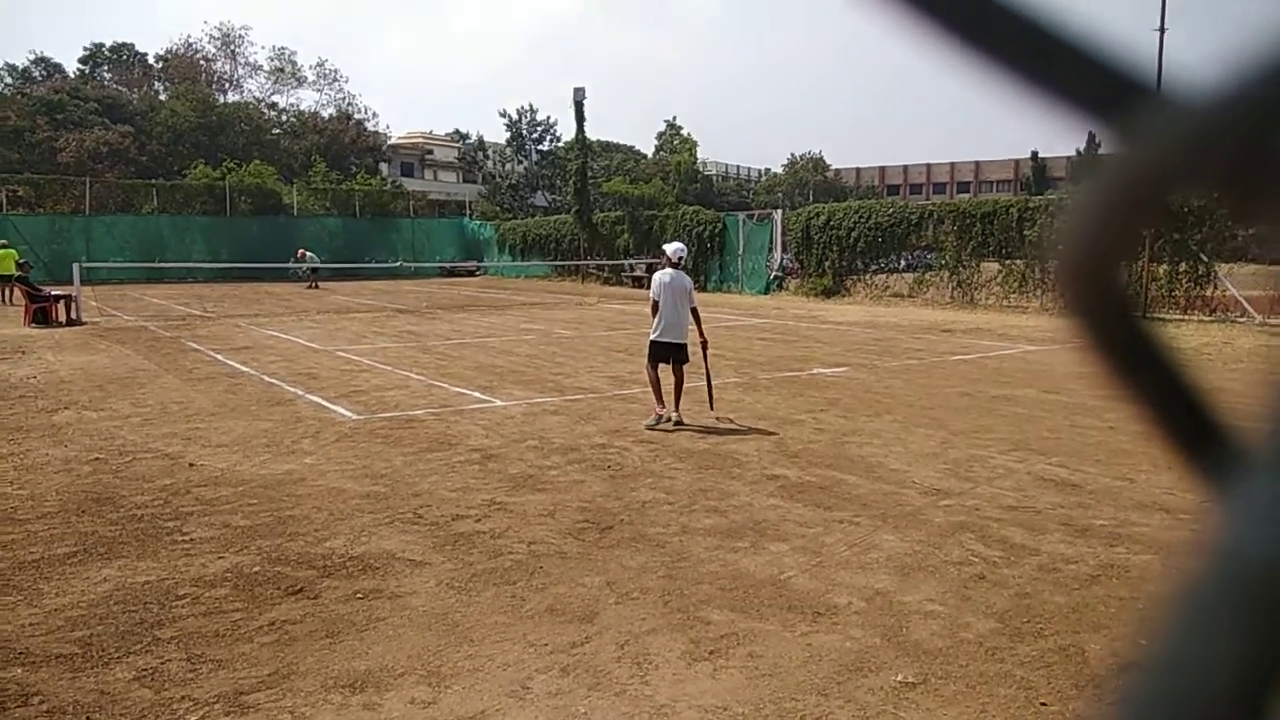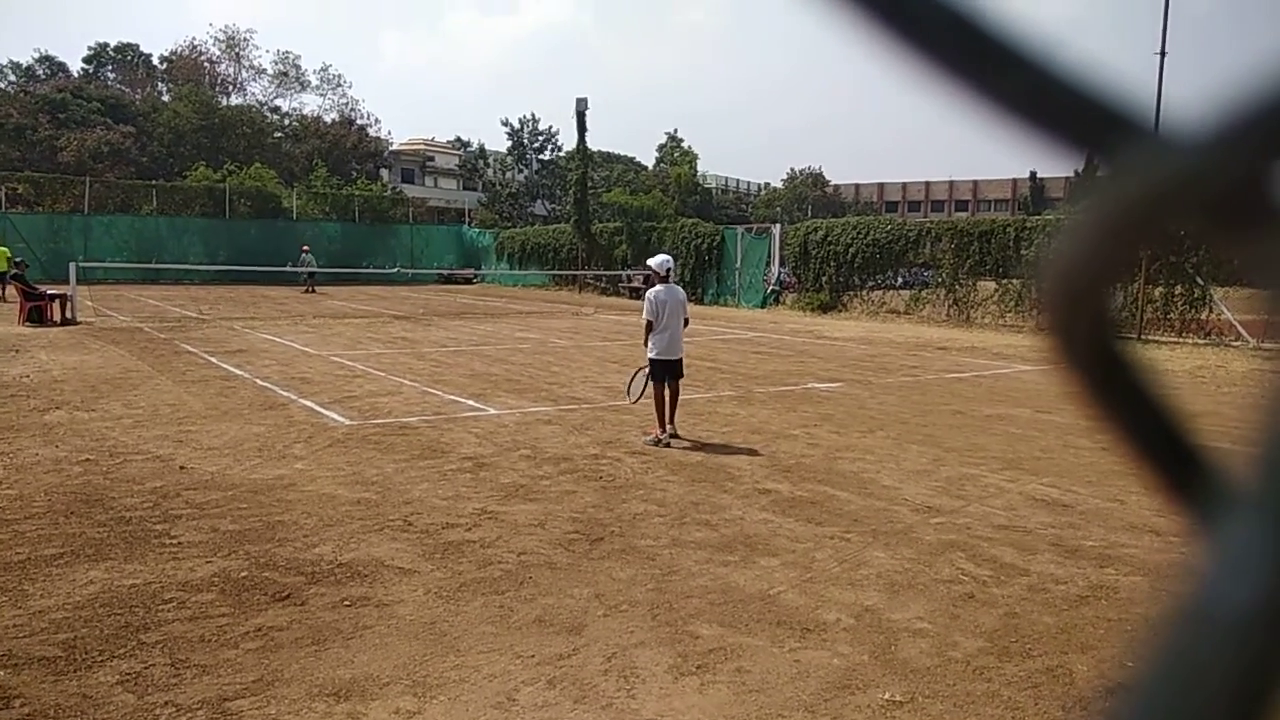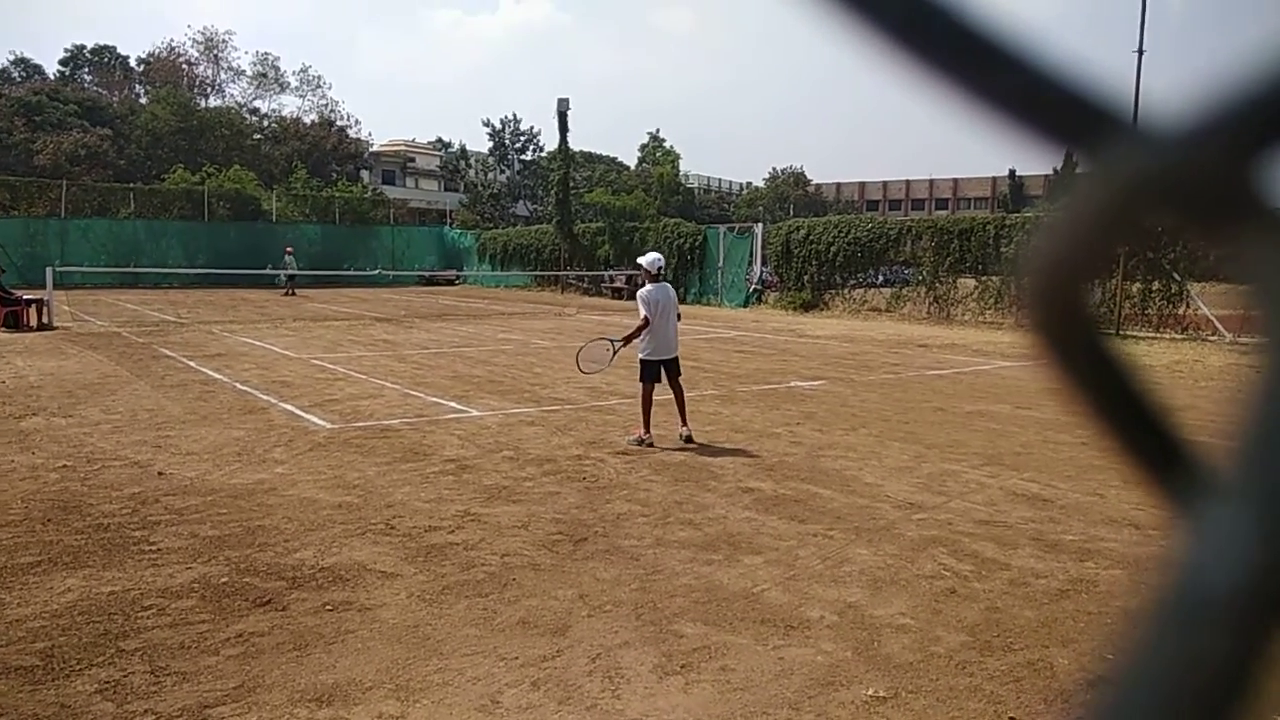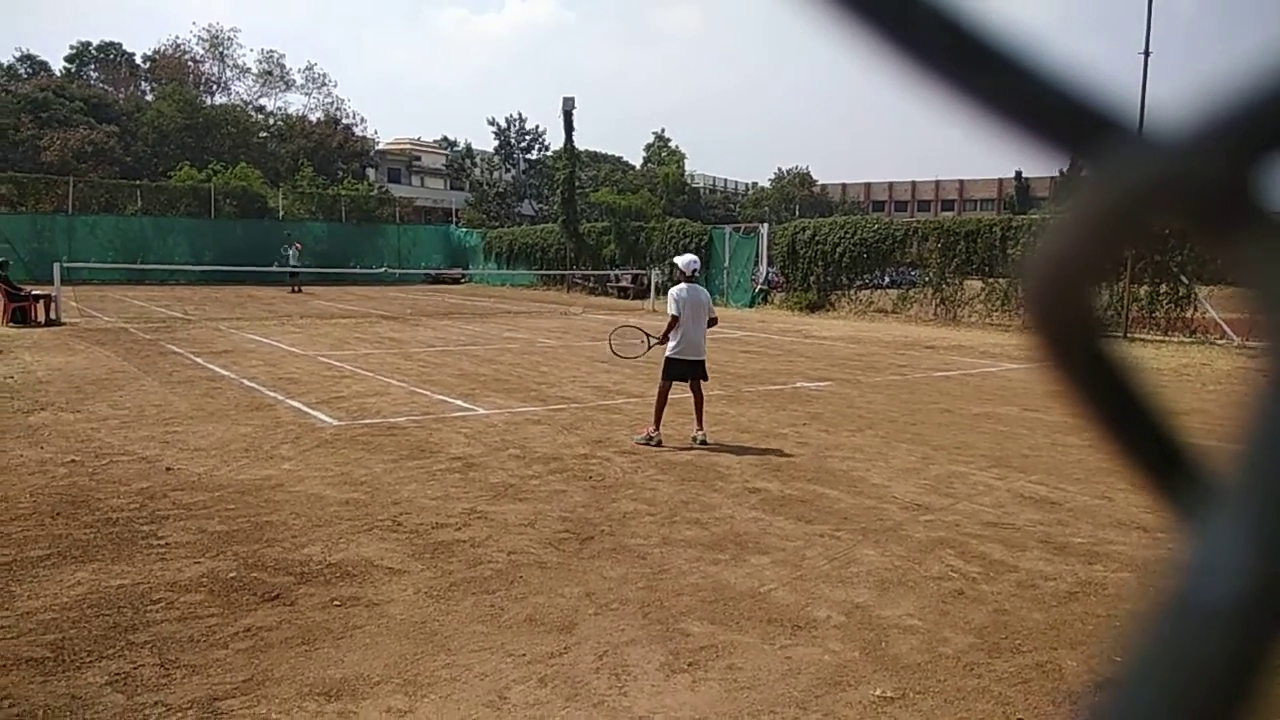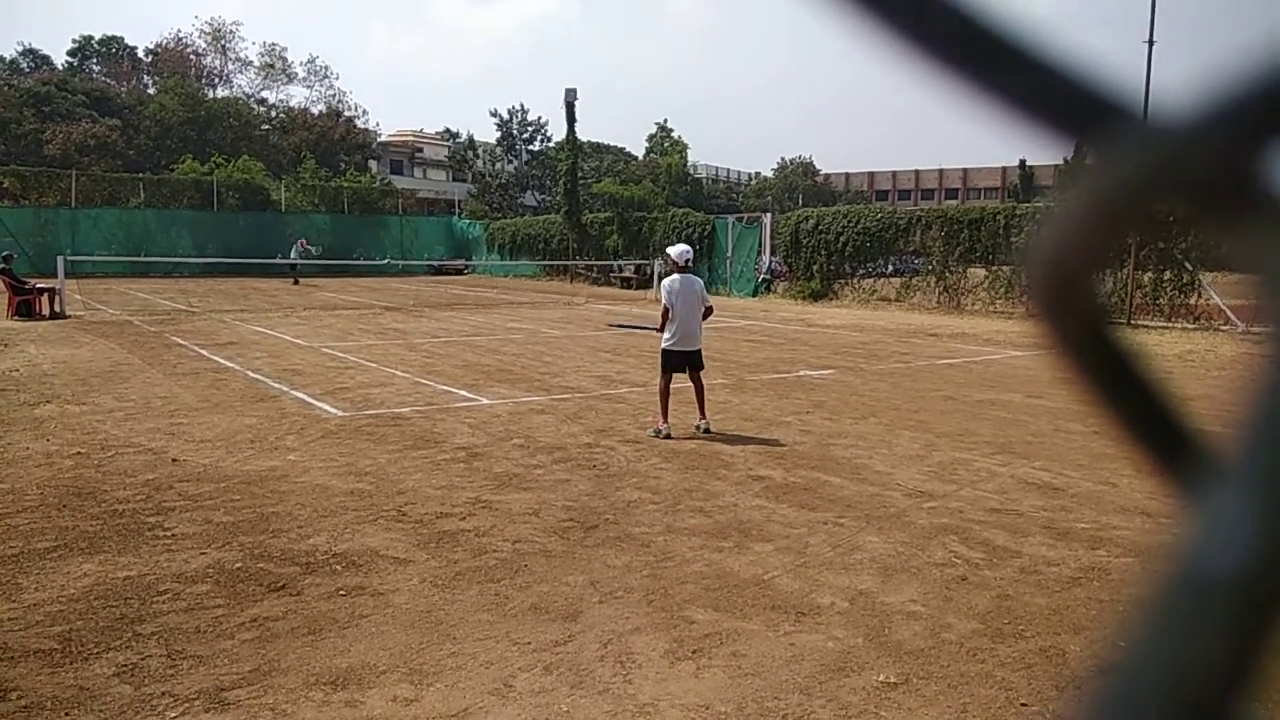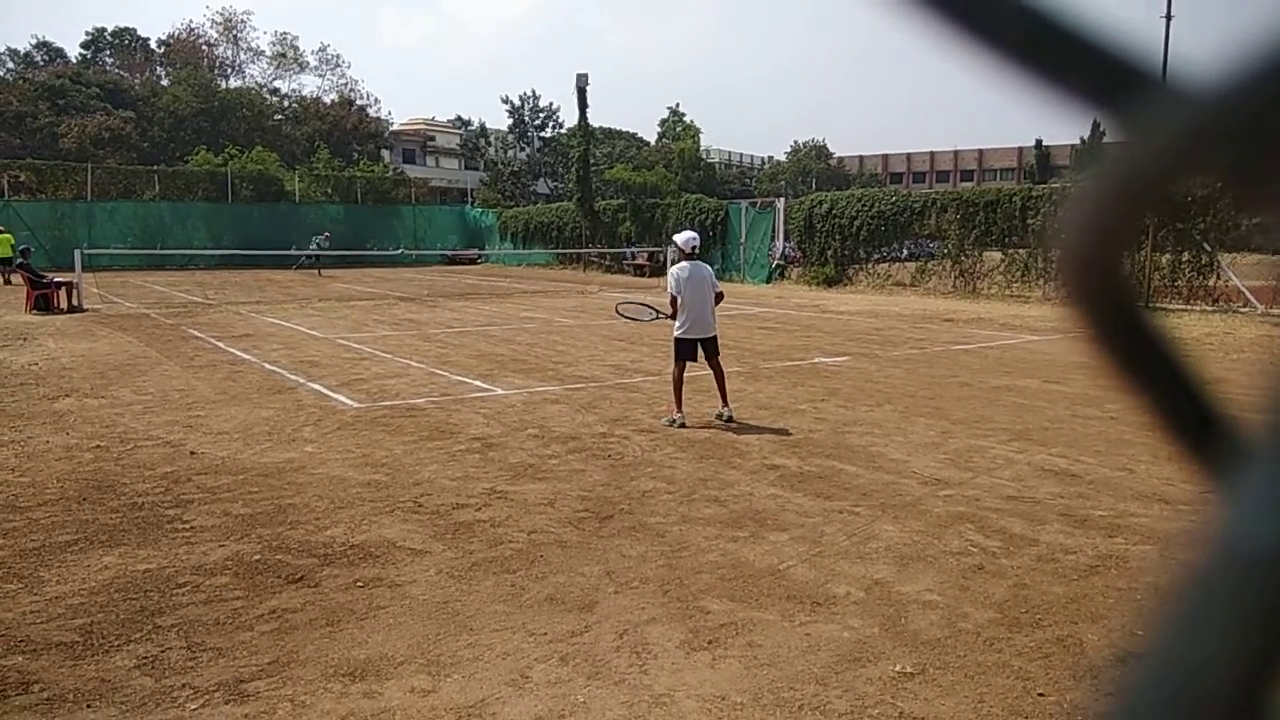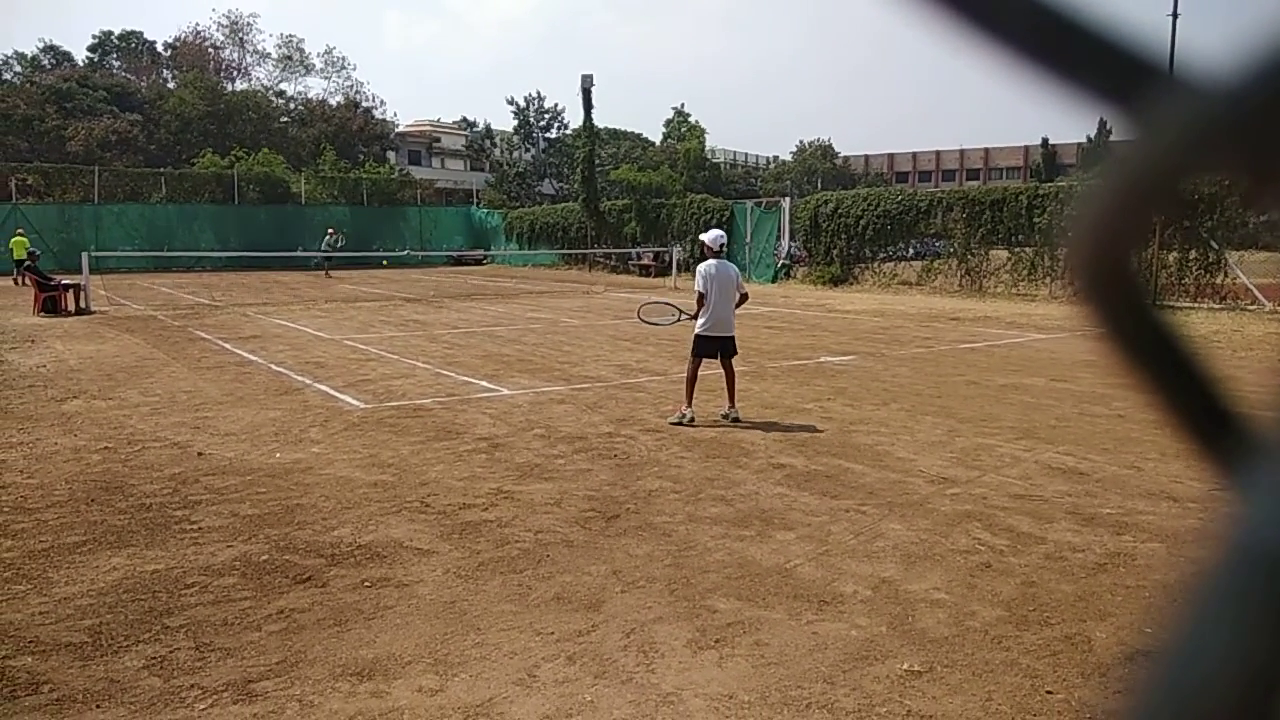
dt=0.5s
person 1, frame 1
left shoulder: (659, 276)
right shoulder: (687, 280)
left elbow: (654, 304)
right elbow: (694, 310)
left wrist: (655, 322)
right wrist: (701, 334)
left hip: (661, 332)
right hip: (680, 333)
left knee: (652, 367)
right knee: (678, 370)
left ankle: (660, 409)
right ankle: (676, 412)
person 1, frame 2
left shoulder: (652, 294)
right shoulder: (680, 292)
left elbow: (649, 323)
right elbow: (685, 321)
left wrist: (647, 340)
left hip: (658, 348)
right hip: (676, 348)
left knee: (658, 388)
right knee: (673, 385)
left ankle: (662, 432)
right ankle: (671, 425)
person 1, frame 3
left shoulder: (643, 293)
right shoulder: (670, 289)
left elbow: (645, 321)
right elbow: (677, 317)
left wrist: (630, 336)
left hip: (650, 349)
right hip: (670, 347)
left knee: (647, 388)
right knee: (675, 384)
left ankle: (646, 433)
right ankle: (685, 427)
person 1, frame 4
left shoulder: (675, 292)
right shoulder: (704, 293)
left elbow: (674, 319)
right elbow: (713, 320)
left wrist: (664, 336)
left hip: (678, 348)
right hip: (697, 349)
left knee: (664, 386)
right knee: (696, 387)
left ankle: (654, 431)
right ankle: (700, 431)
person 1, frame 5
left shoulder: (668, 283)
right shoulder: (698, 282)
left elbow: (666, 310)
right elbow: (709, 309)
left wrist: (662, 326)
left hip: (673, 339)
right hip: (694, 339)
left knee: (665, 378)
right knee: (696, 377)
left ankle: (664, 424)
right ankle: (703, 419)
person 1, frame 6
left shoulder: (676, 270)
right shoulder: (706, 269)
left elbow: (673, 299)
right elbow: (720, 295)
left wrist: (674, 313)
left hip: (685, 327)
right hip: (707, 325)
left knee: (679, 367)
right knee: (714, 363)
left ankle: (678, 413)
right ankle: (725, 408)
person 1, frame 7
left shoulder: (703, 268)
right shoulder: (733, 268)
left elbow: (700, 296)
right elbow: (744, 296)
left wrist: (698, 312)
left hip: (707, 325)
right hip: (727, 325)
left knee: (694, 363)
right knee: (727, 363)
left ankle: (687, 409)
right ankle: (731, 409)
